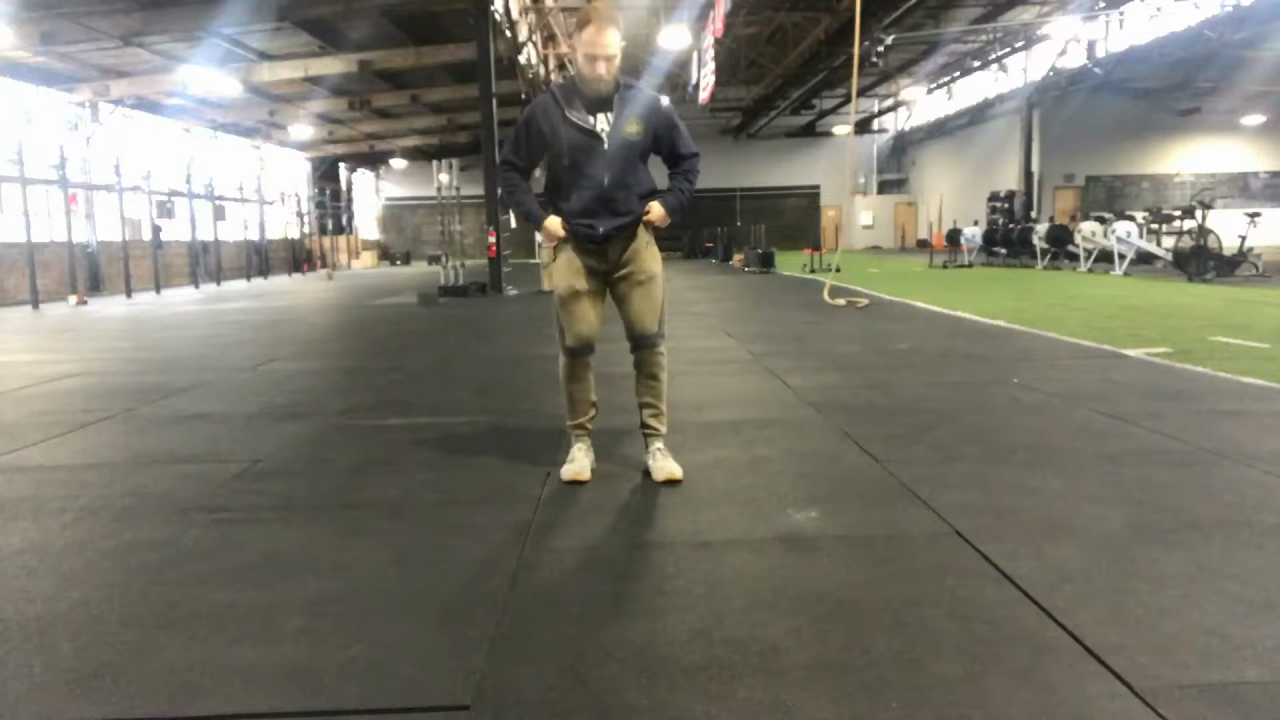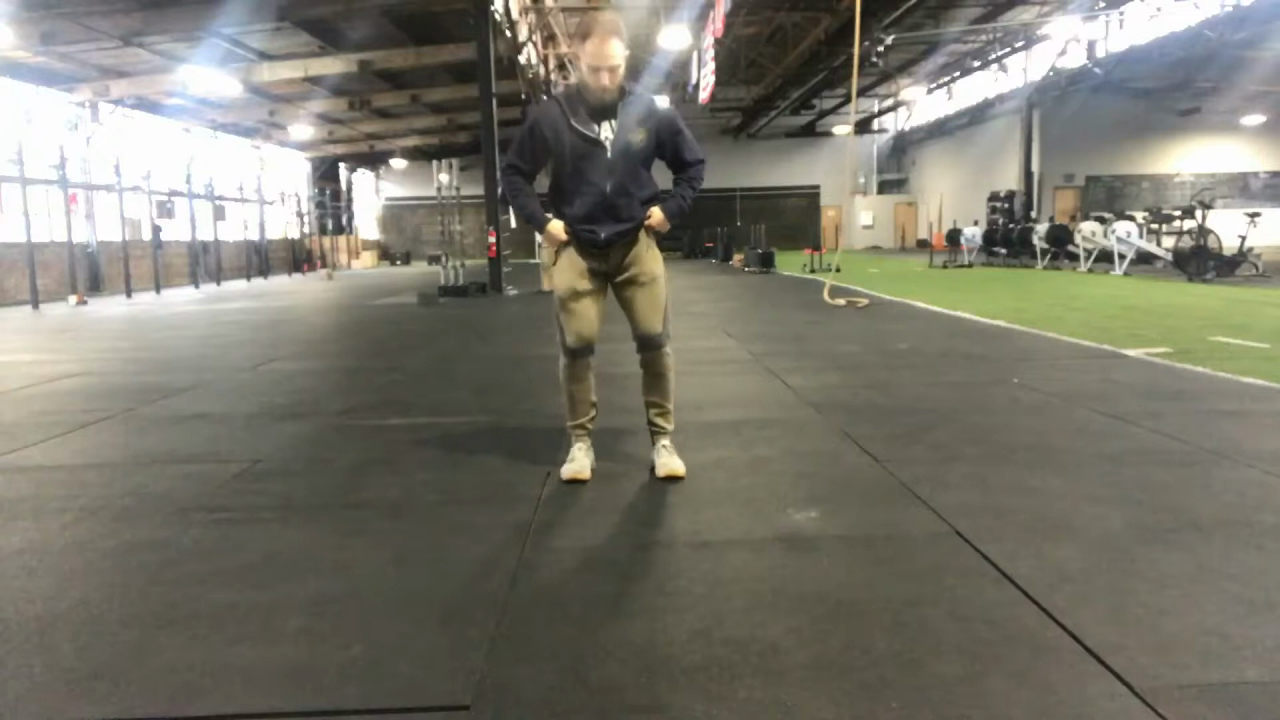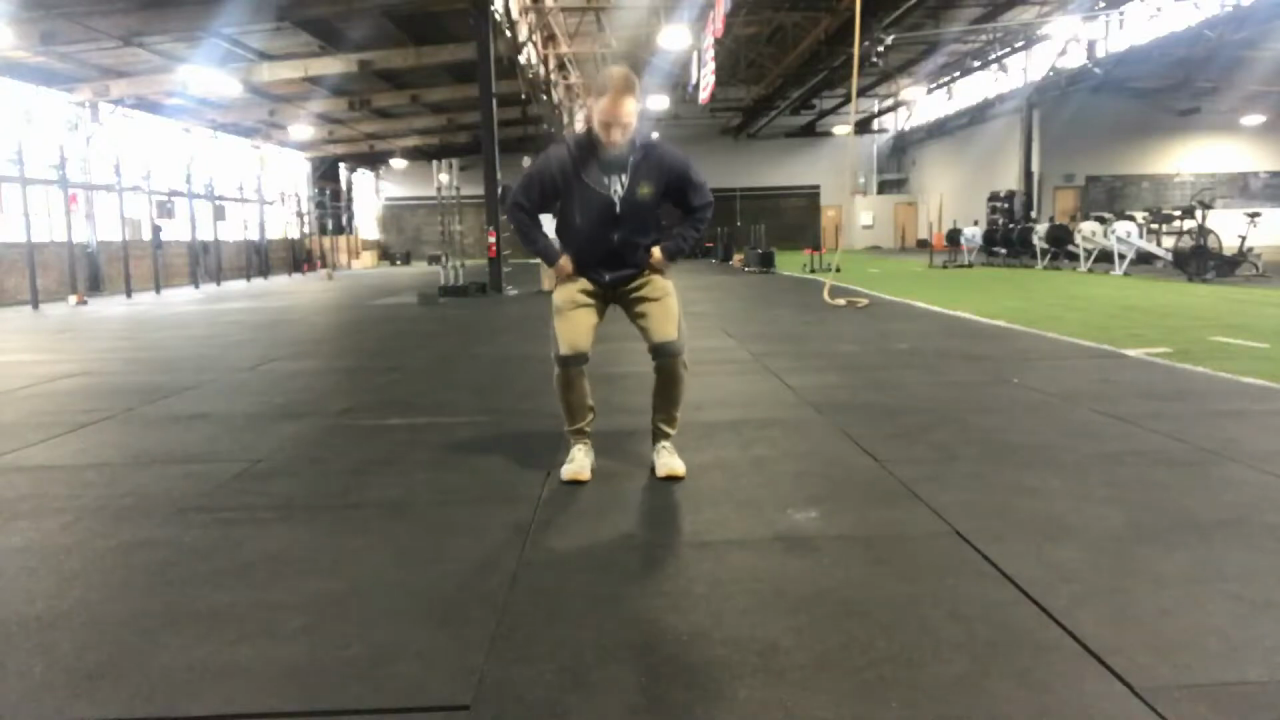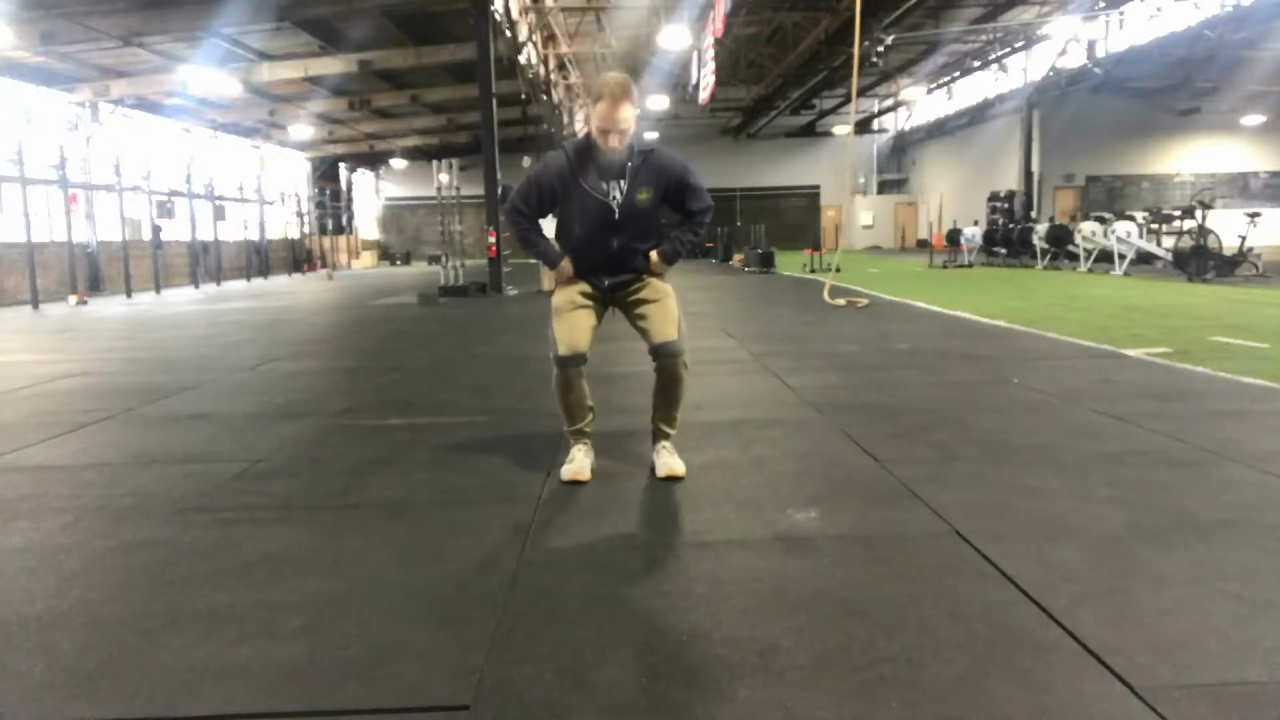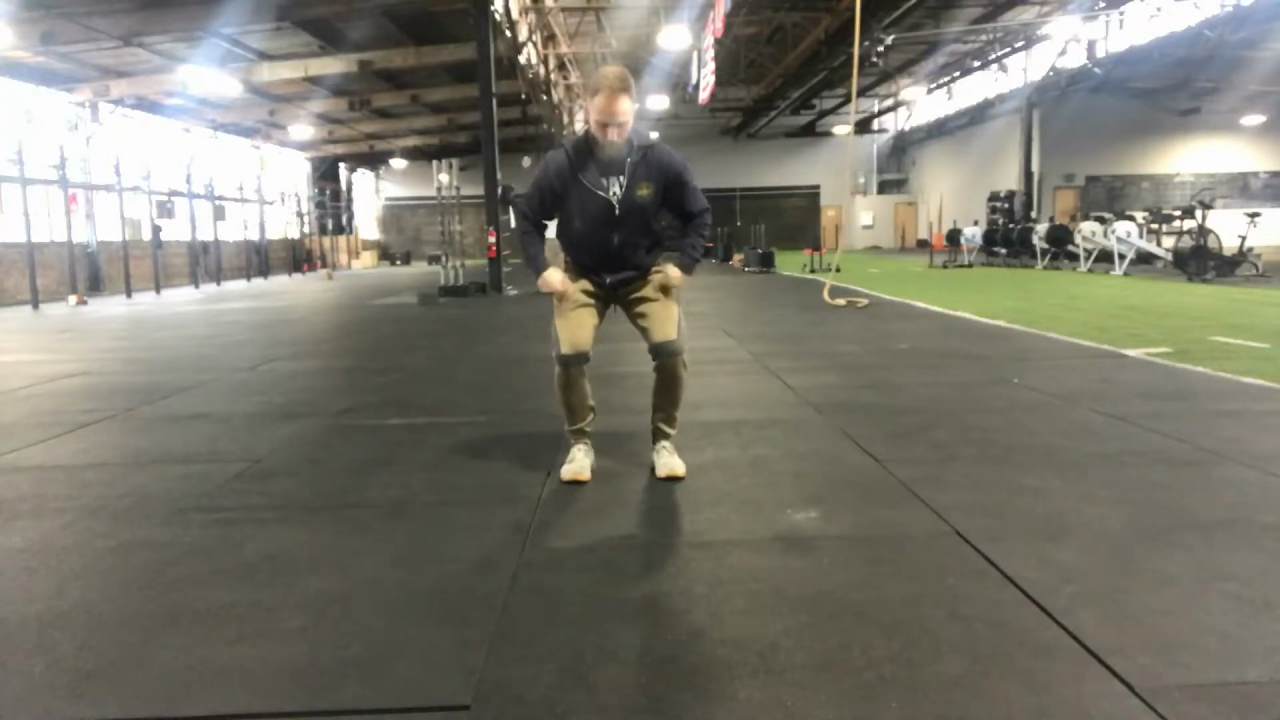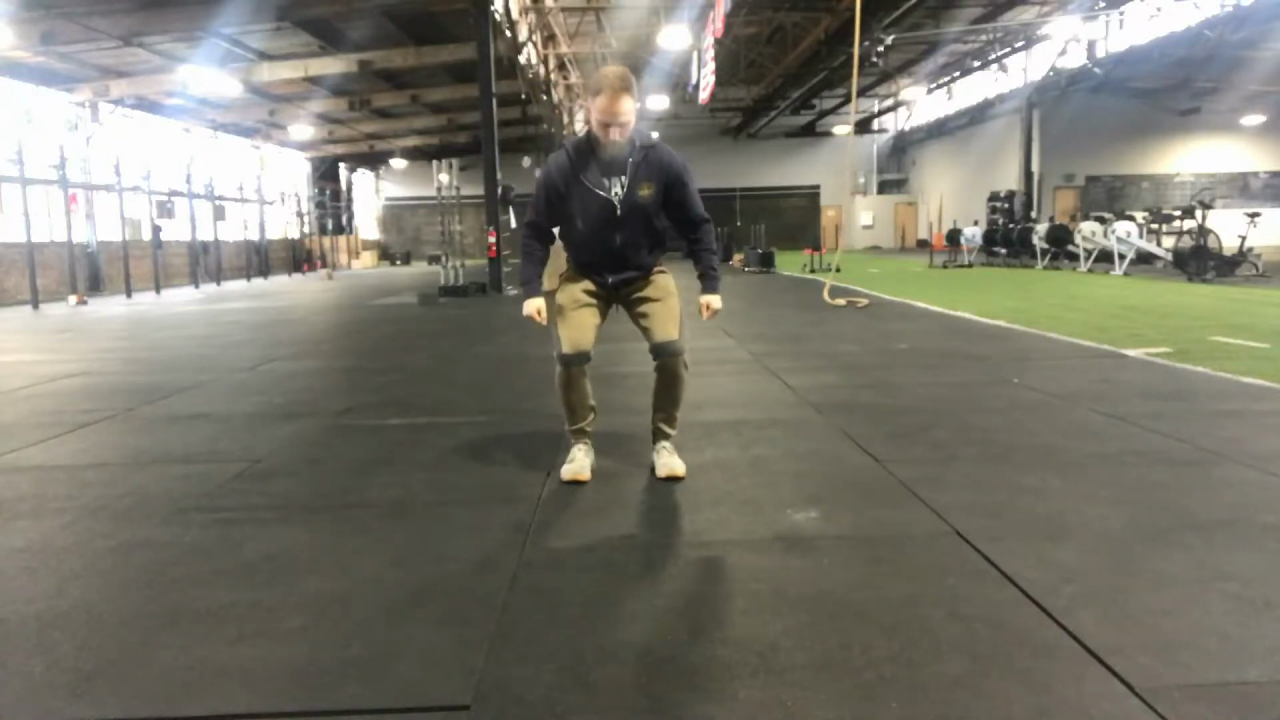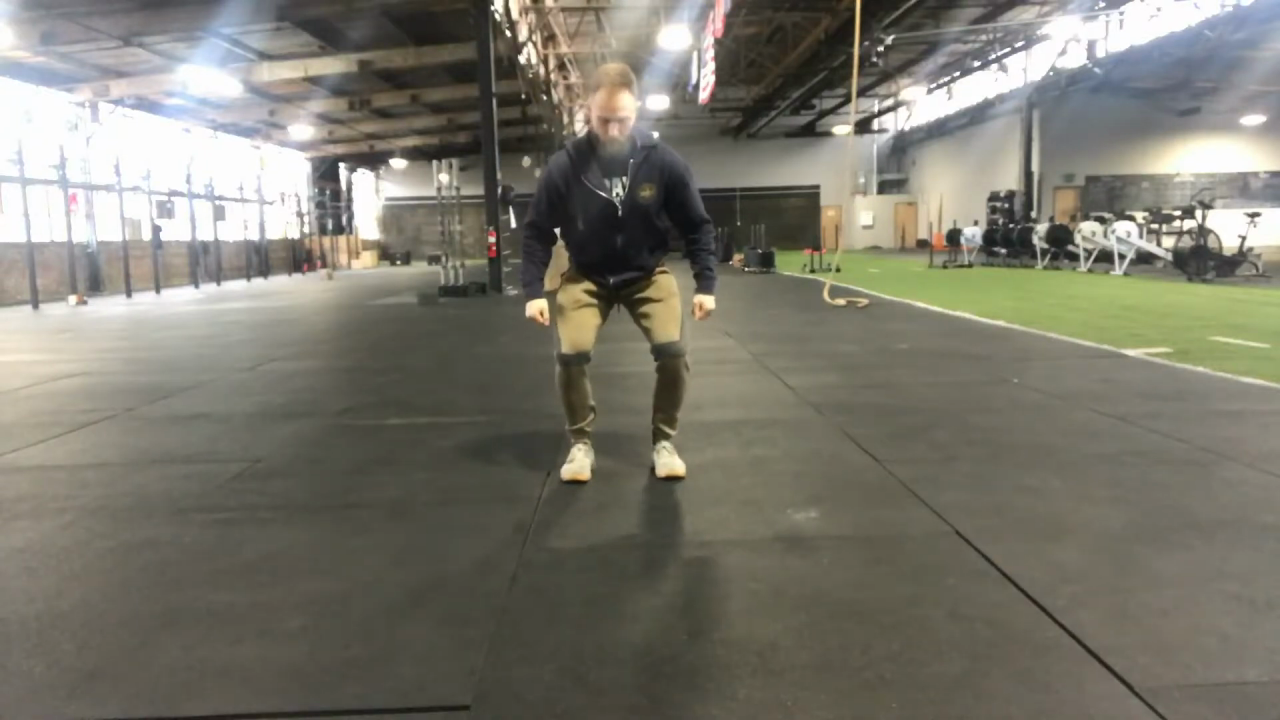
dt=0.3s
person 1, frame 1
left shoulder: (647, 105)
right shoulder: (547, 109)
left elbow: (687, 158)
right elbow: (510, 169)
left wrist: (670, 202)
right wrist: (538, 217)
left hip: (634, 241)
right hip: (575, 245)
left knee: (649, 342)
right knee: (576, 346)
left ankle: (656, 443)
right ankle: (580, 443)
person 1, frame 2
left shoulder: (651, 112)
right shoulder: (551, 114)
left elbow: (693, 163)
right elbow: (512, 172)
left wrist: (670, 209)
right wrist: (541, 220)
left hip: (636, 243)
right hip: (576, 247)
left knee: (654, 340)
right knee: (576, 344)
left ankle: (662, 440)
right ankle: (581, 442)
person 1, frame 3
left shoulder: (661, 159)
right shoulder: (561, 160)
left elbow: (702, 205)
right elbow: (519, 207)
left wrist: (671, 249)
right wrist: (552, 255)
left hip: (643, 273)
right hip: (582, 275)
left knee: (670, 349)
right knee: (569, 354)
left ankle: (663, 442)
right ankle: (580, 444)
person 1, frame 4
left shoulder: (661, 163)
right shoulder: (560, 165)
left elbow: (701, 209)
right elbow: (518, 212)
left wrist: (668, 253)
right wrist: (553, 258)
left hip: (642, 276)
right hip: (580, 278)
left knee: (671, 351)
right knee: (567, 355)
left ankle: (663, 442)
right ankle: (580, 444)
person 1, frame 5
left shoulder: (660, 160)
right shoulder: (562, 163)
left elbow: (698, 215)
right elbow: (527, 217)
left wrist: (683, 263)
right wrist: (542, 267)
left hip: (644, 274)
right hip: (581, 276)
left knee: (670, 351)
right knee: (569, 355)
left ankle: (663, 442)
right ankle: (580, 444)
person 1, frame 6
left shoulder: (662, 161)
right shoulder: (563, 165)
left elbow: (697, 225)
right elbow: (536, 230)
left wrist: (710, 283)
right wrist: (532, 289)
left hip: (646, 273)
right hip: (584, 276)
left knee: (671, 351)
right knee: (571, 354)
left ankle: (663, 441)
right ankle: (581, 443)
person 1, frame 7
left shoulder: (663, 161)
right shoulder: (565, 165)
left elbow: (697, 226)
right elbow: (538, 231)
left wrist: (705, 284)
right wrist: (534, 290)
left hip: (648, 274)
right hip: (586, 276)
left knee: (673, 352)
right knee: (571, 354)
left ankle: (664, 442)
right ankle: (581, 443)
